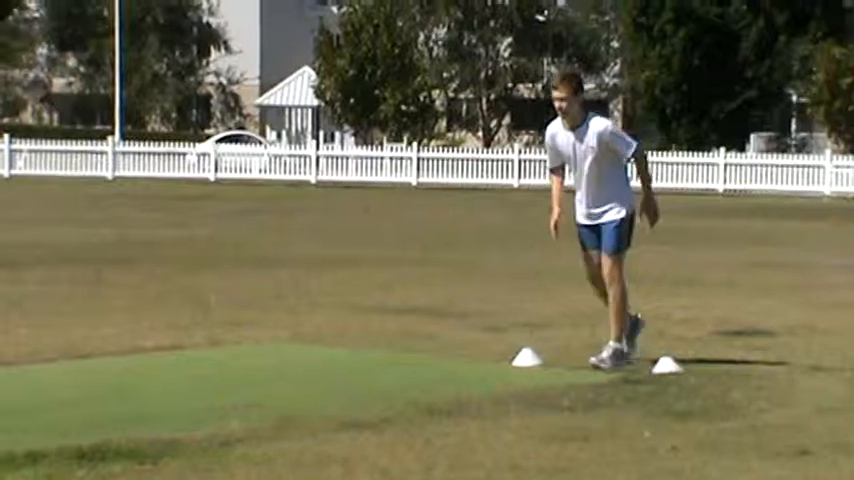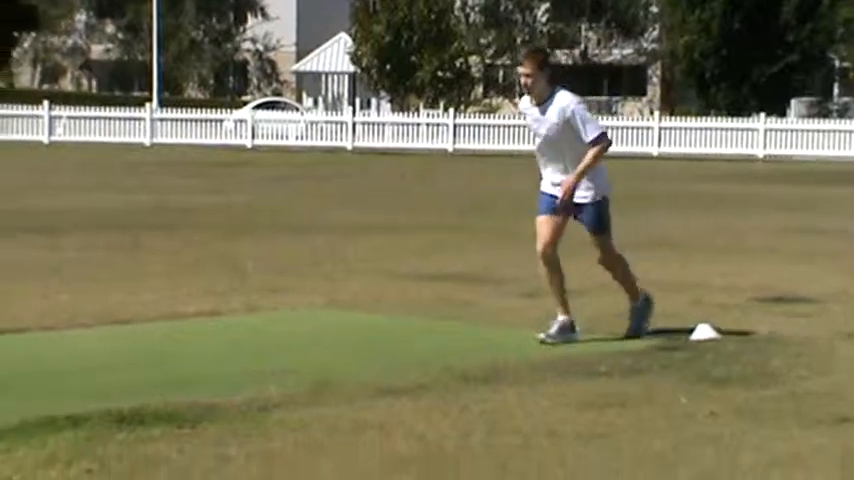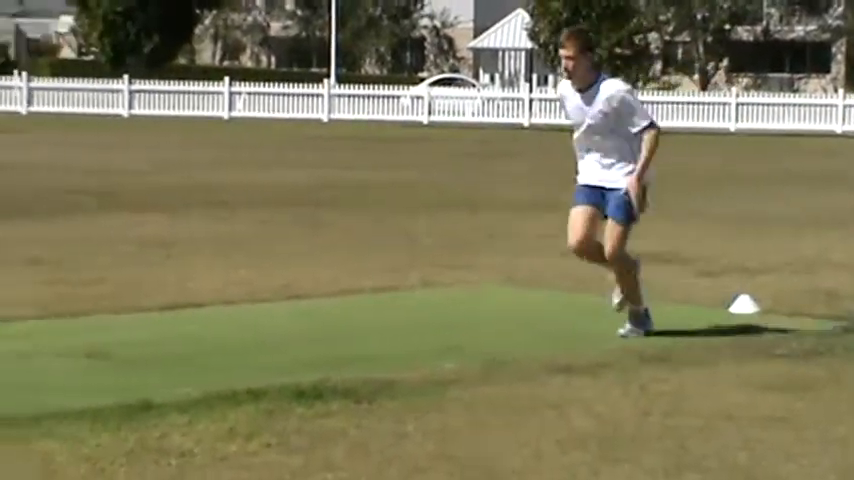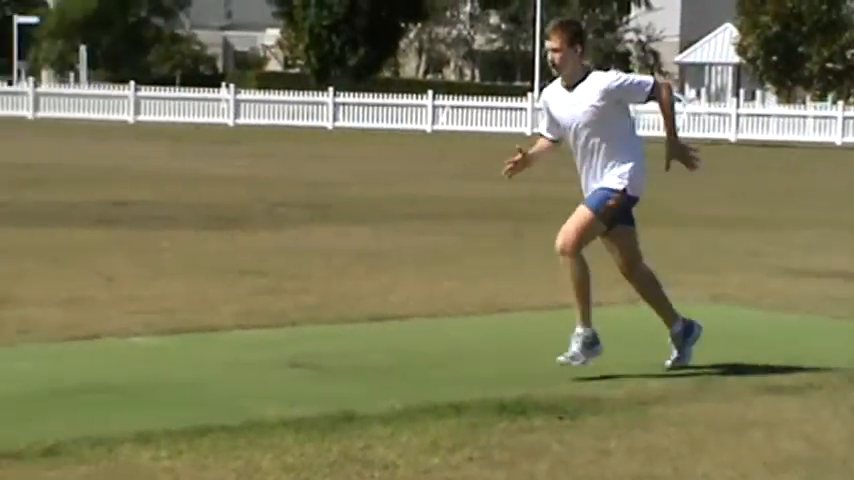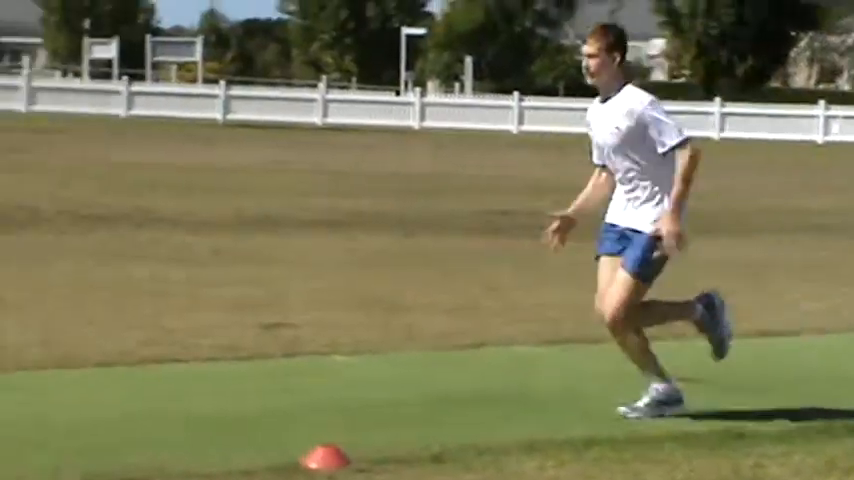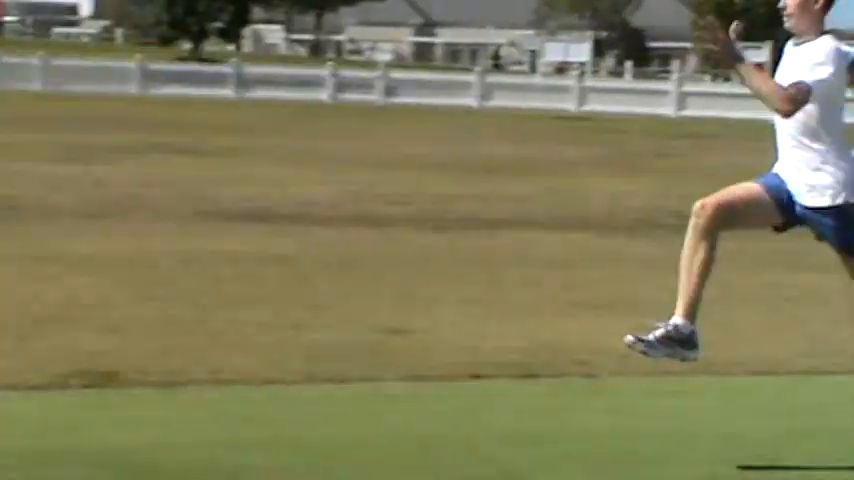
dt=0.5s
person 1, frame 1
left shoulder: (602, 128)
right shoulder: (553, 132)
left elbow: (638, 155)
left wrist: (648, 197)
right wrist: (556, 207)
left hip: (614, 209)
right hip: (585, 212)
left knee: (611, 276)
right knee: (595, 277)
left ankle: (616, 347)
right ankle: (629, 322)
person 1, frame 2
left shoulder: (569, 105)
right shoulder: (525, 106)
left elbow: (602, 142)
left wrist: (575, 178)
left hip: (584, 187)
right hip: (552, 187)
left knee: (604, 255)
right knee: (544, 249)
left ankle: (639, 301)
right ankle: (564, 321)
person 1, frame 3
left shoulder: (615, 92)
right shoulder: (565, 91)
left elbow: (651, 132)
left wrist: (639, 177)
left hip: (623, 178)
right hip: (589, 177)
left knee: (613, 251)
right knee: (577, 244)
left ankle: (639, 313)
right ankle: (626, 270)
person 1, frame 4
left shoulder: (608, 83)
right shoulder: (549, 95)
left elbow: (661, 88)
right elbow: (548, 139)
left wrist: (673, 143)
right wrist: (526, 158)
left hip: (622, 180)
right hip: (596, 182)
left knee: (567, 244)
right knee: (630, 267)
left ankle: (586, 335)
right ankle: (680, 329)
person 1, frame 5
left shoulder: (640, 105)
right shoulder: (595, 110)
left elbow: (688, 153)
left wrist: (673, 213)
right wrist: (572, 215)
left hip: (652, 221)
right hip: (620, 219)
left knee: (617, 314)
right knee: (608, 312)
left ankle: (701, 310)
right ankle: (663, 388)
person 1, frame 6
right shoulder: (798, 49)
left elbow: (785, 105)
left wrist: (736, 63)
right hip: (788, 179)
right knee: (706, 212)
right ankle: (681, 329)
